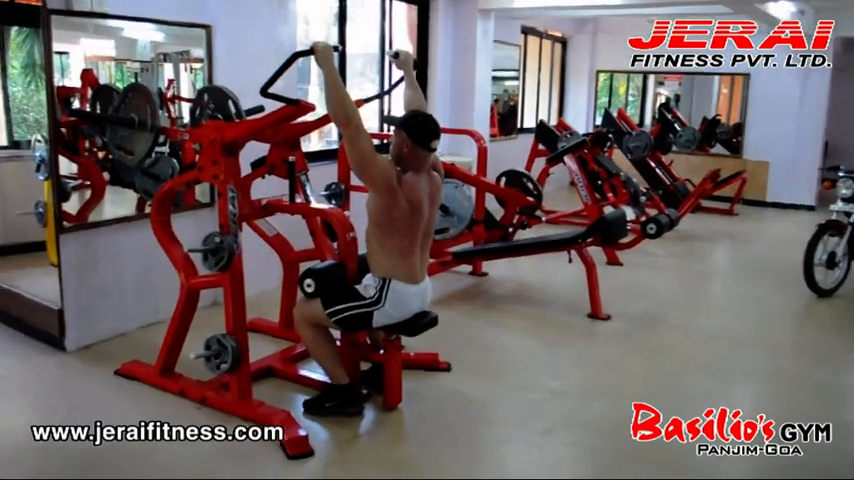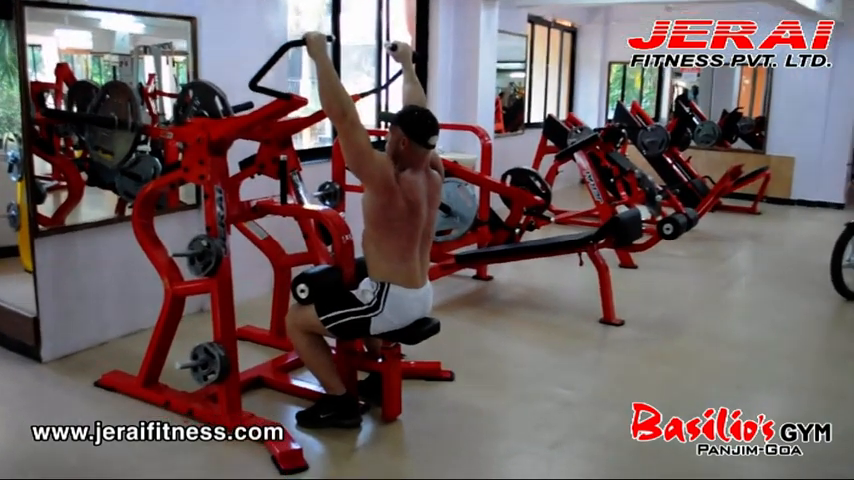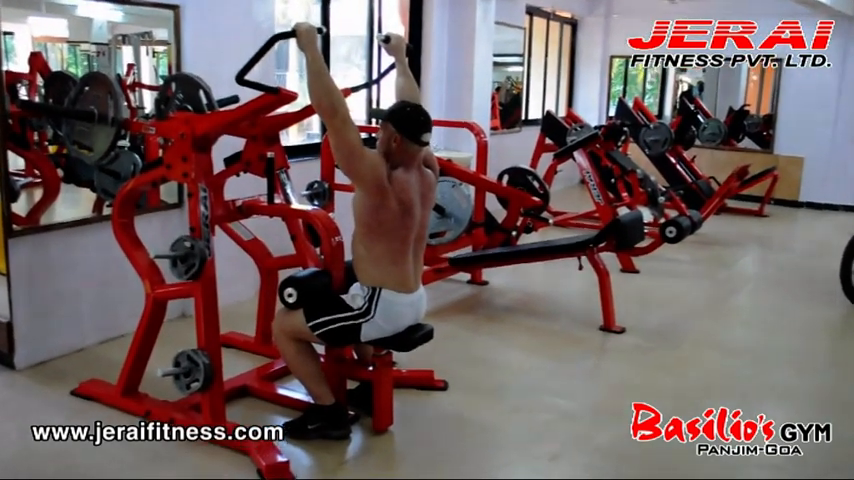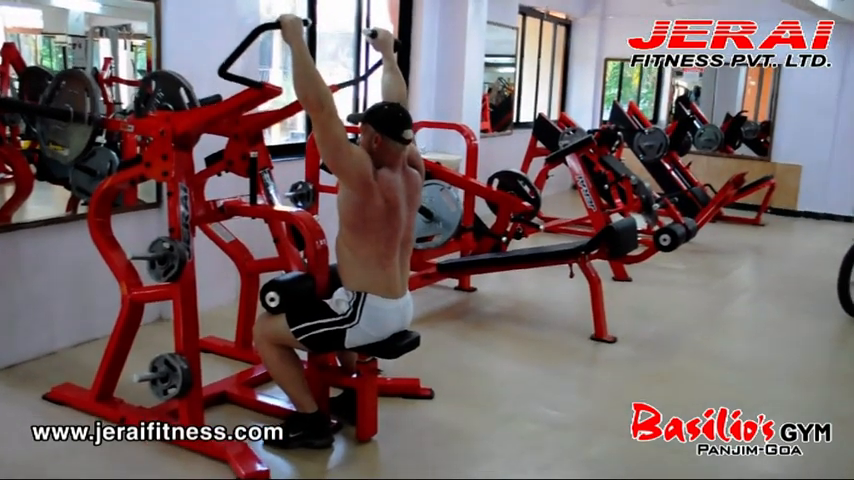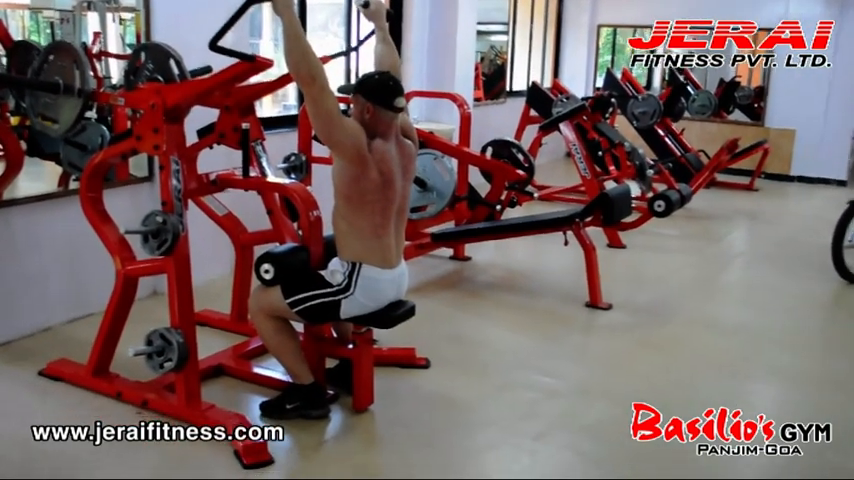
dt=0.7s
person 1, frame 1
left shoulder: (389, 181)
right shoulder: (434, 175)
left elbow: (349, 124)
right elbow: (418, 123)
left wrist: (327, 64)
right wrist: (408, 71)
left hip: (394, 297)
right hip: (421, 293)
left knee: (304, 314)
right knee: (360, 292)
left ankle: (345, 392)
right ankle: (385, 365)
person 1, frame 2
left shoulder: (387, 179)
right shoulder: (433, 173)
left elbow: (344, 118)
right elbow: (418, 118)
left wrist: (320, 54)
right wrist: (407, 64)
left hip: (394, 303)
right hip: (422, 297)
left knee: (296, 320)
right knee: (355, 297)
left ankle: (341, 403)
right ankle: (384, 375)
person 1, frame 3
left shoulder: (378, 178)
right shoulder: (427, 172)
left elbow: (334, 115)
right elbow: (411, 113)
left wrist: (310, 46)
right wrist: (399, 57)
left hip: (385, 308)
right hip: (414, 302)
left knee: (283, 326)
right knee: (342, 303)
left ankle: (330, 414)
right ankle: (374, 384)
person 1, frame 4
left shoulder: (364, 177)
right shoulder: (413, 172)
left elbow: (320, 109)
right elbow: (397, 112)
left wrist: (296, 39)
right wrist: (387, 54)
left hip: (370, 314)
right hip: (401, 309)
left knee: (265, 331)
right knee: (328, 306)
left ankle: (311, 421)
right ankle: (359, 392)
person 1, frame 5
left shoulder: (358, 148)
right shoulder: (406, 141)
left elbow: (311, 82)
right elbow: (389, 83)
left hip: (367, 284)
right hip: (396, 277)
left knee: (261, 303)
right knee: (323, 278)
left ankle: (308, 392)
right ankle: (353, 364)
